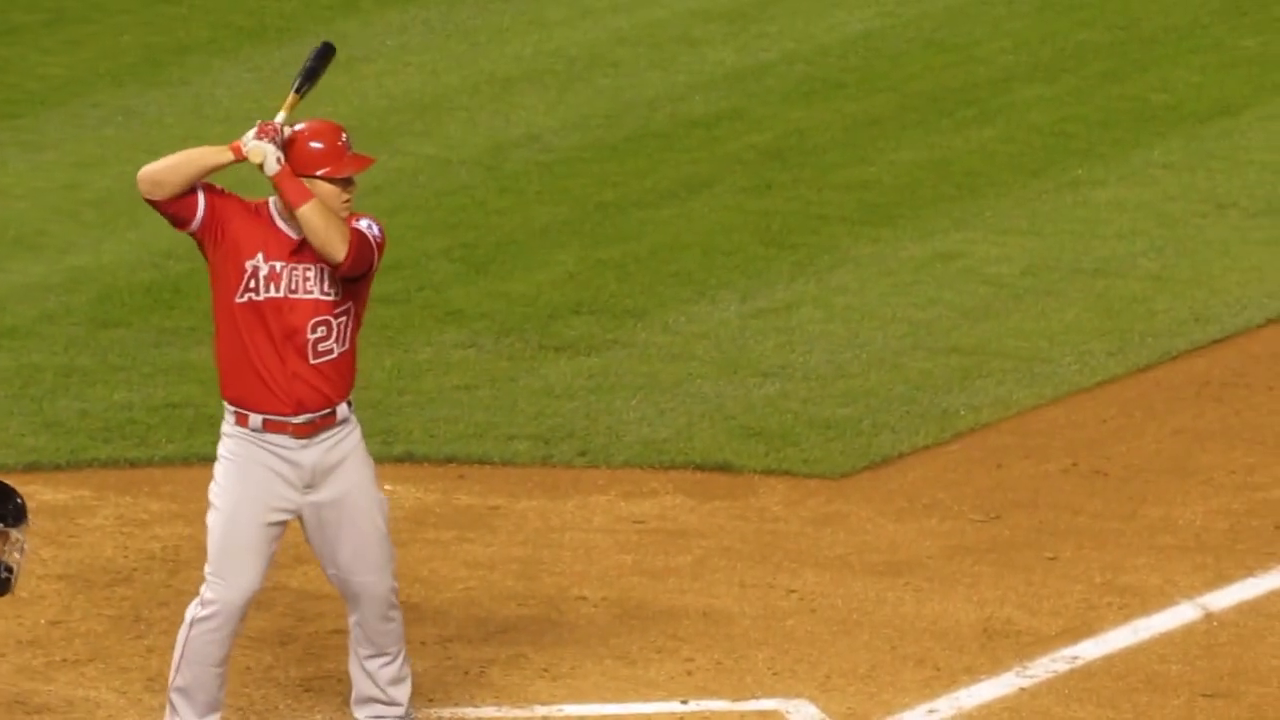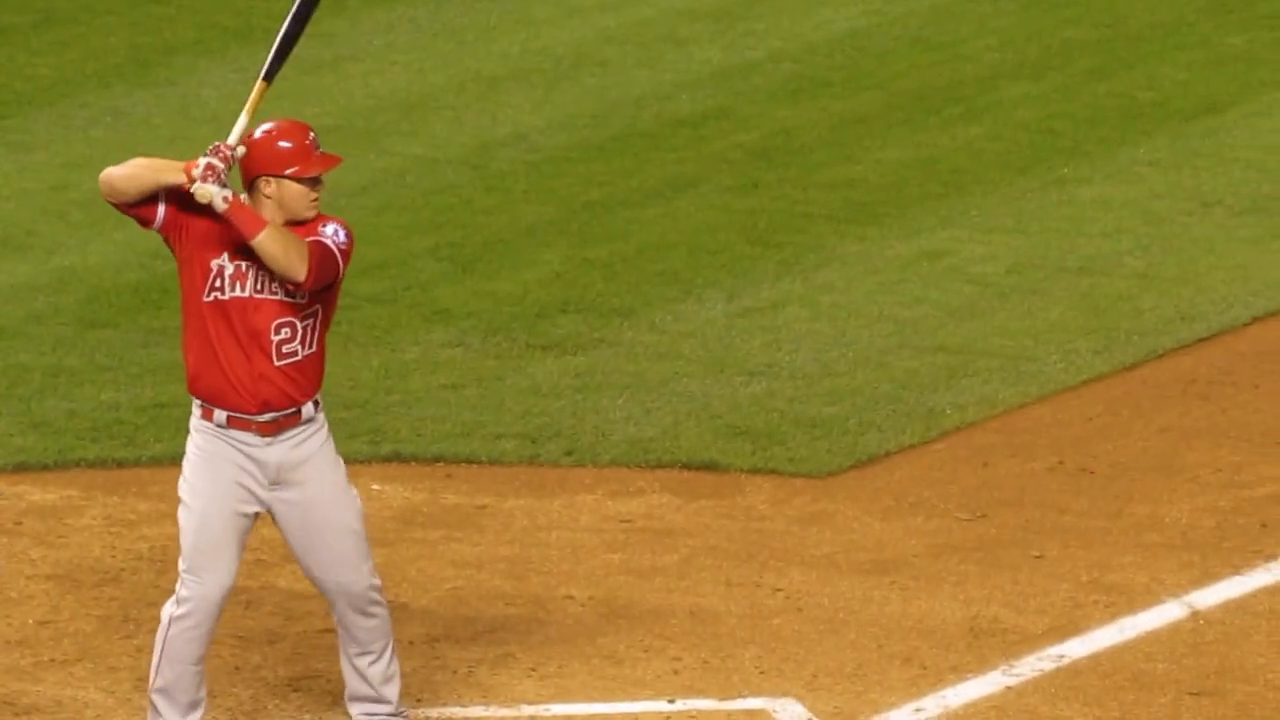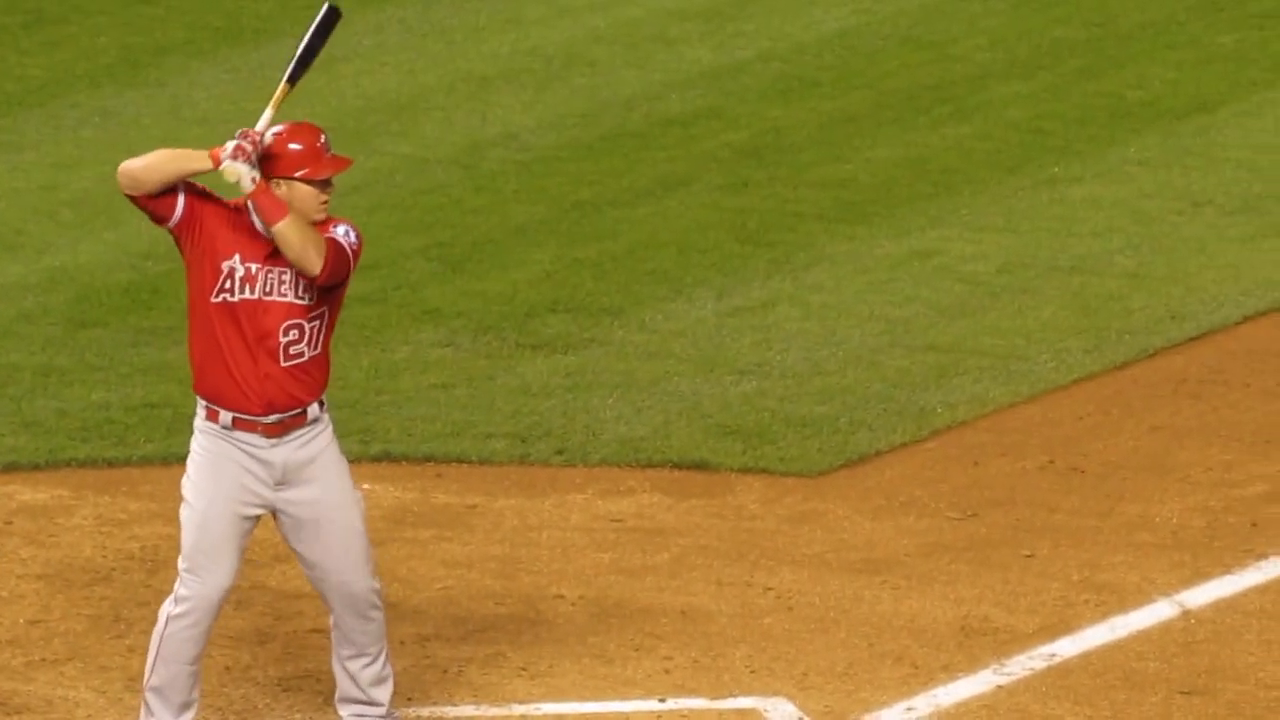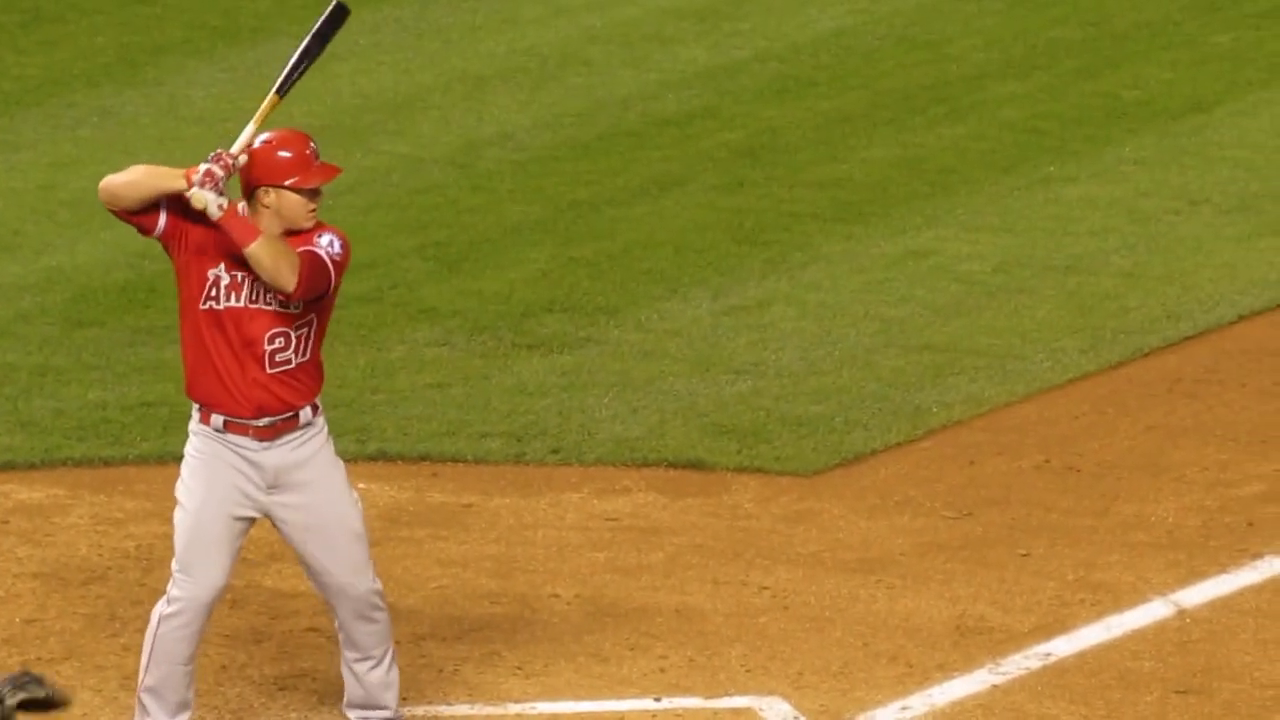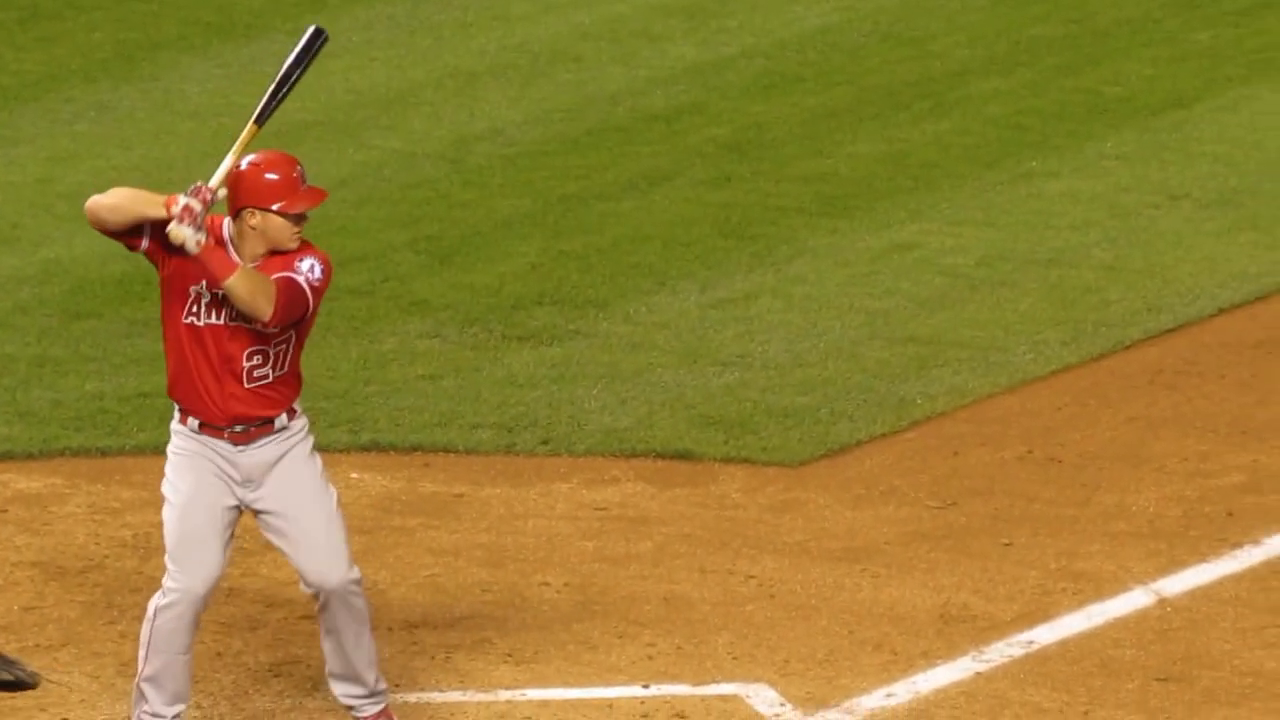
dt=0.5s
person 1, frame 1
left shoulder: (362, 232)
right shoulder: (230, 221)
left elbow: (338, 250)
right elbow: (151, 181)
left wrist: (277, 171)
right wrist: (239, 150)
left hip: (337, 443)
right hip: (254, 447)
left knee: (373, 590)
right knee: (225, 595)
person 1, frame 2
left shoulder: (330, 235)
right shoulder: (195, 221)
left elbow: (300, 268)
right elbow: (112, 183)
left wrist: (228, 202)
right wrist: (190, 172)
left hip: (303, 440)
right hip: (221, 443)
left knee: (356, 585)
right knee: (199, 593)
person 1, frame 3
left shoulder: (340, 237)
right shoulder: (208, 219)
left elbow: (314, 261)
right elbow: (131, 176)
left wrist: (251, 184)
right wrist: (218, 158)
left hip: (308, 442)
right hip: (226, 444)
left knee: (354, 588)
right knee: (198, 593)
person 1, frame 4
left shoulder: (327, 245)
right shoulder: (195, 228)
left elbow: (291, 278)
right elbow: (112, 191)
left wrist: (223, 209)
right wrist: (191, 179)
left hip: (302, 444)
right hip: (219, 447)
left knee: (357, 589)
right knee: (191, 593)
person 1, frame 5
left shoulder: (309, 265)
right shoulder: (186, 234)
left elbow: (267, 307)
right elbow: (99, 209)
left wrist: (200, 245)
right wrist: (175, 208)
left hip: (280, 444)
right hip: (200, 447)
left knee: (333, 576)
right knee: (185, 587)
